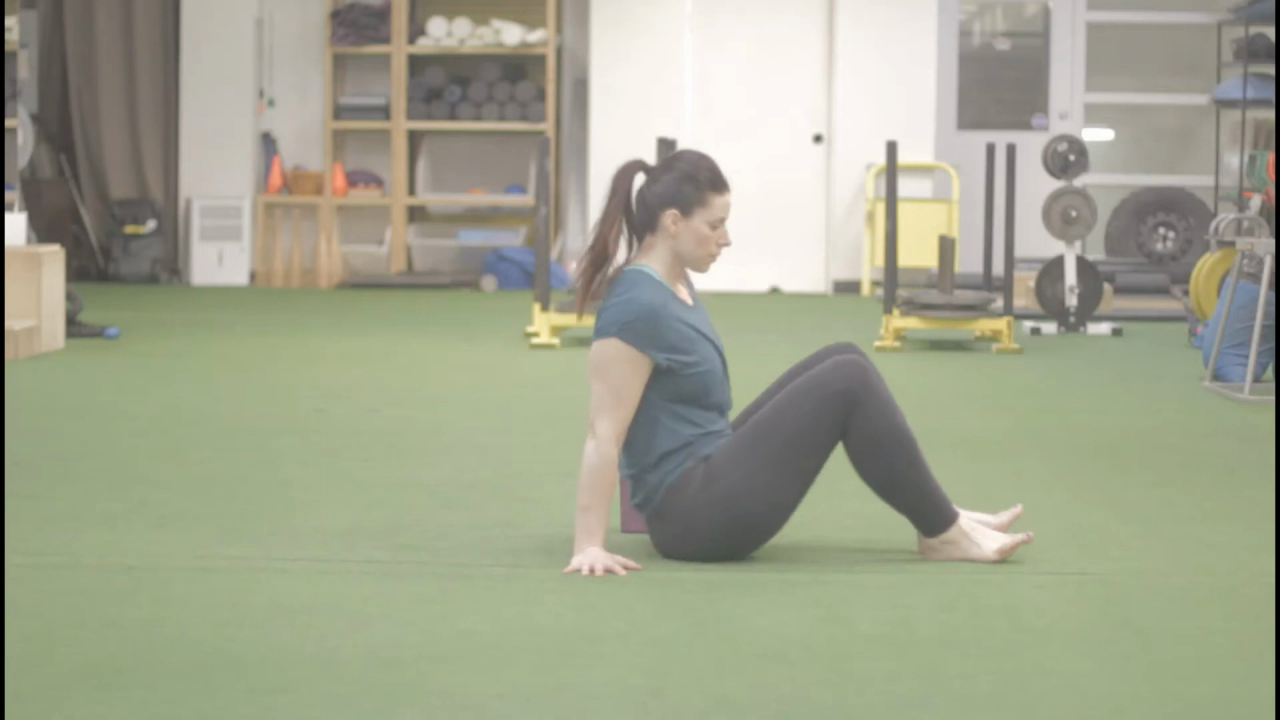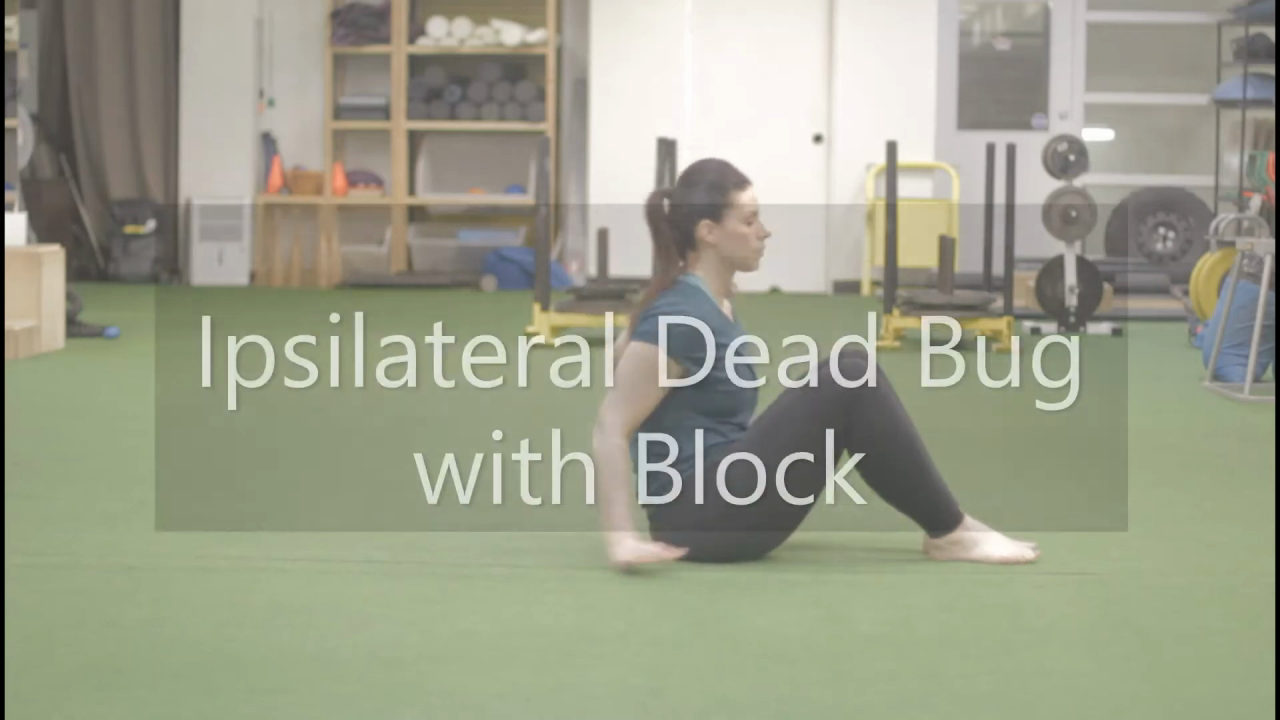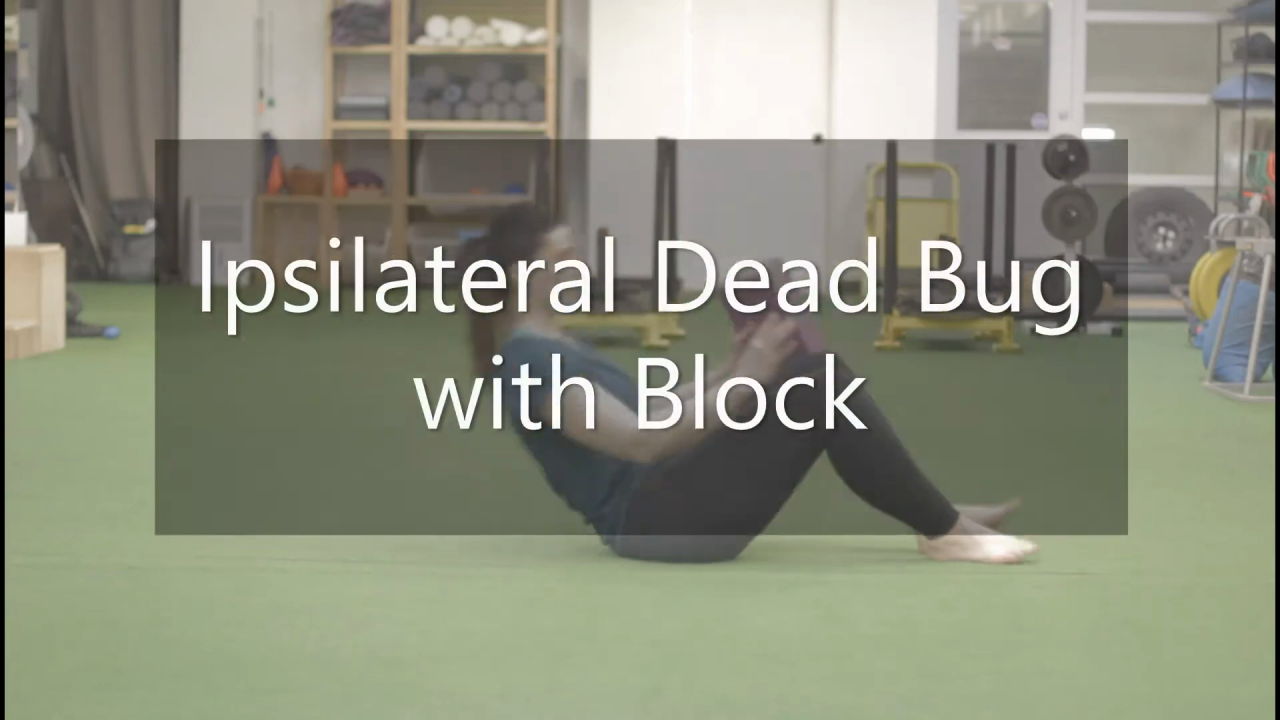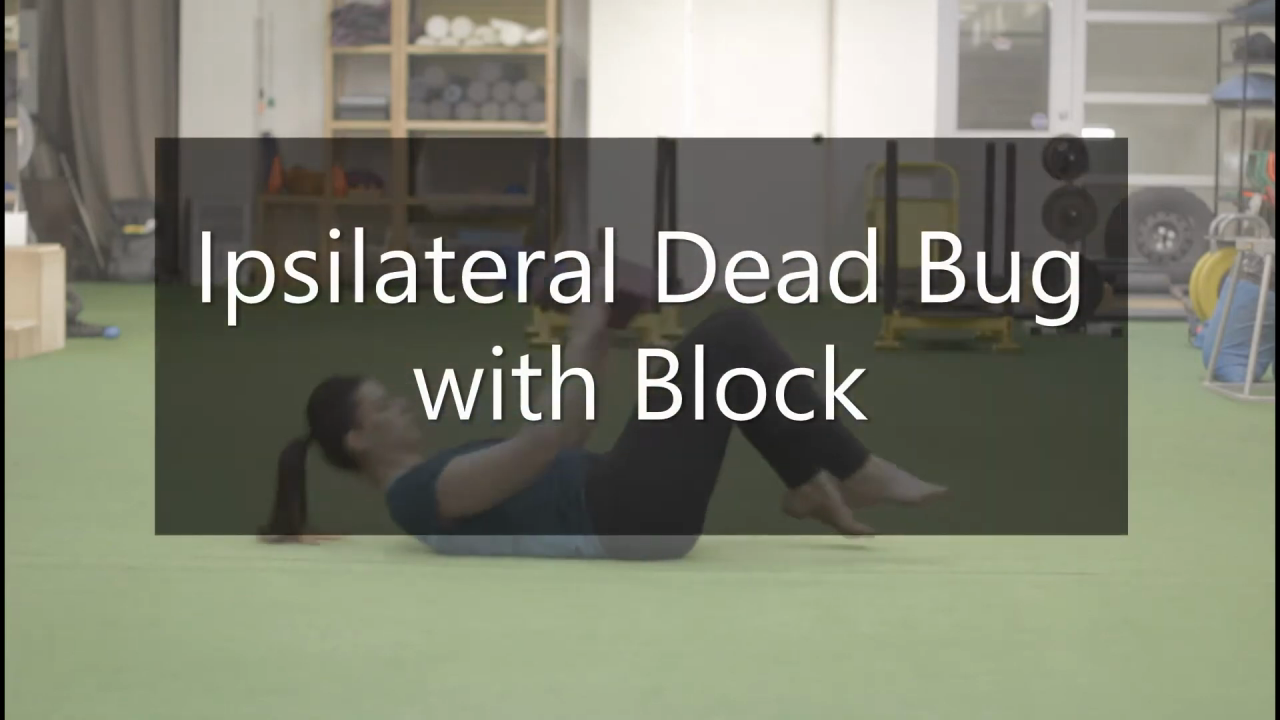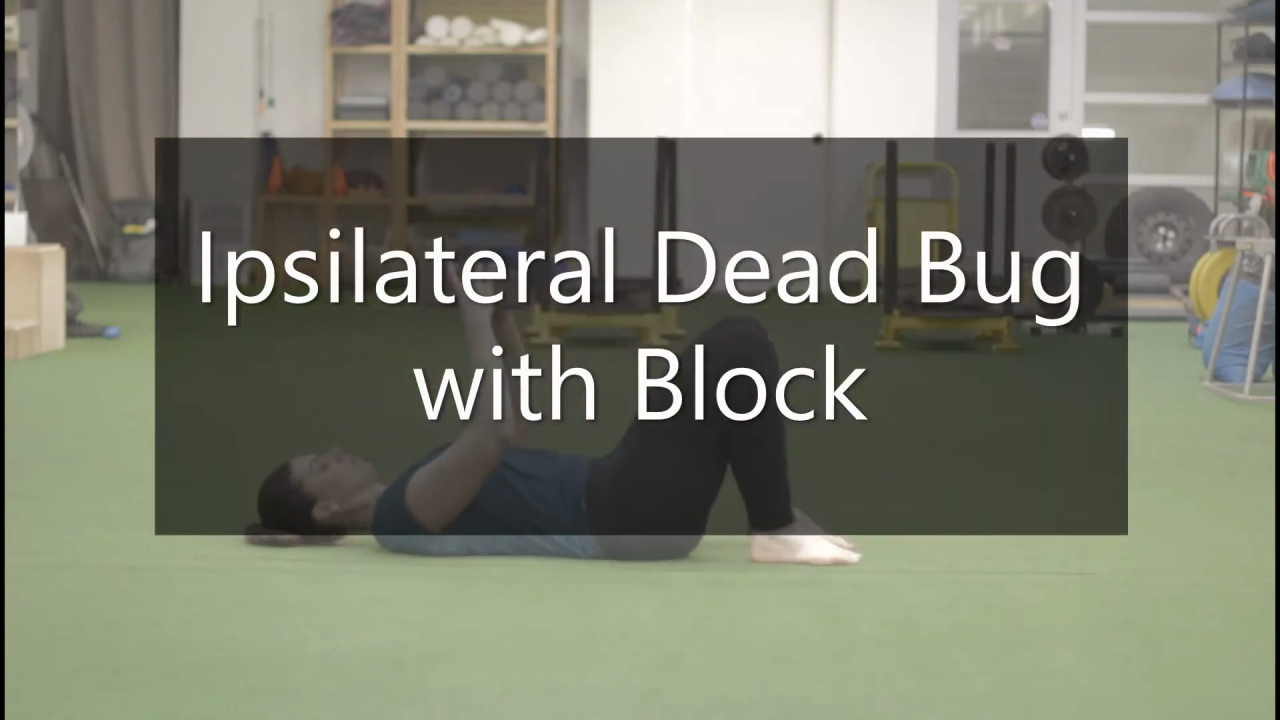
dt=0.4s
person 1, frame 1
left shoulder: (671, 283)
right shoulder: (638, 306)
right elbow: (603, 434)
right wrist: (588, 545)
left hip: (709, 475)
right hip: (694, 512)
left knee: (842, 360)
right knee: (849, 381)
left ankle: (942, 515)
right ankle: (943, 534)
person 1, frame 2
left shoulder: (702, 296)
right shoulder: (682, 318)
left elbow: (622, 354)
right elbow: (610, 429)
right wrist: (622, 534)
left hip: (723, 489)
right hip: (697, 512)
left knee: (853, 367)
right knee: (851, 385)
left ankle: (948, 521)
right ankle: (950, 533)
person 1, frame 3
left shoulder: (548, 345)
right shoulder: (534, 361)
left elbow: (647, 413)
right elbow: (641, 440)
left wrist: (734, 367)
right wrist: (743, 382)
left hip: (659, 504)
right hip: (657, 524)
left knee: (816, 373)
right knee: (821, 389)
left ankle: (940, 516)
right ankle: (946, 534)
person 1, frame 4
left shoulder: (435, 473)
right shoulder: (427, 493)
left elbow: (560, 431)
right elbow: (550, 438)
left wrist: (591, 344)
right wrist: (582, 338)
left hip: (608, 502)
right hip: (623, 521)
left knee: (734, 328)
right knee: (732, 338)
left ankle: (810, 484)
right ankle: (856, 472)
person 1, frame 5
left shoulder: (418, 493)
right shoulder: (405, 516)
left elbow: (516, 413)
right elbow: (494, 430)
left wrist: (500, 315)
right wrist: (475, 322)
left hip: (615, 499)
right hip: (631, 521)
left knee: (737, 339)
right knee: (738, 347)
left ankle: (778, 518)
right ankle: (776, 529)
